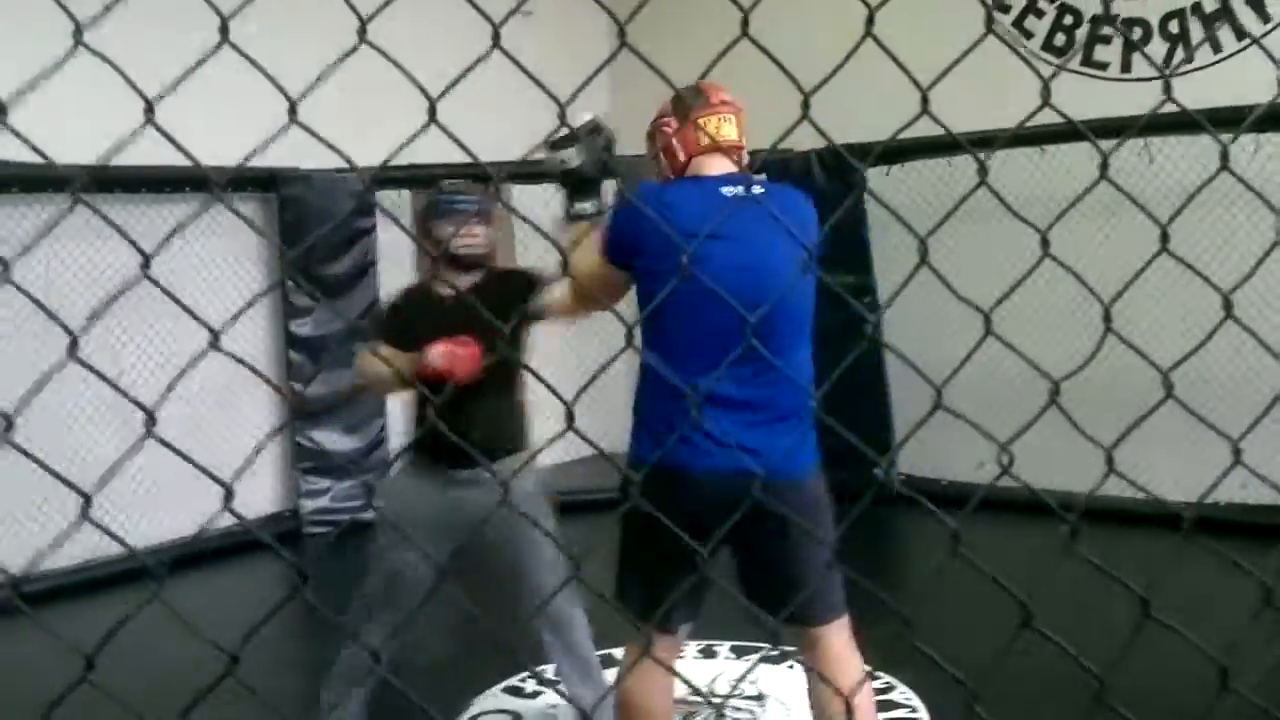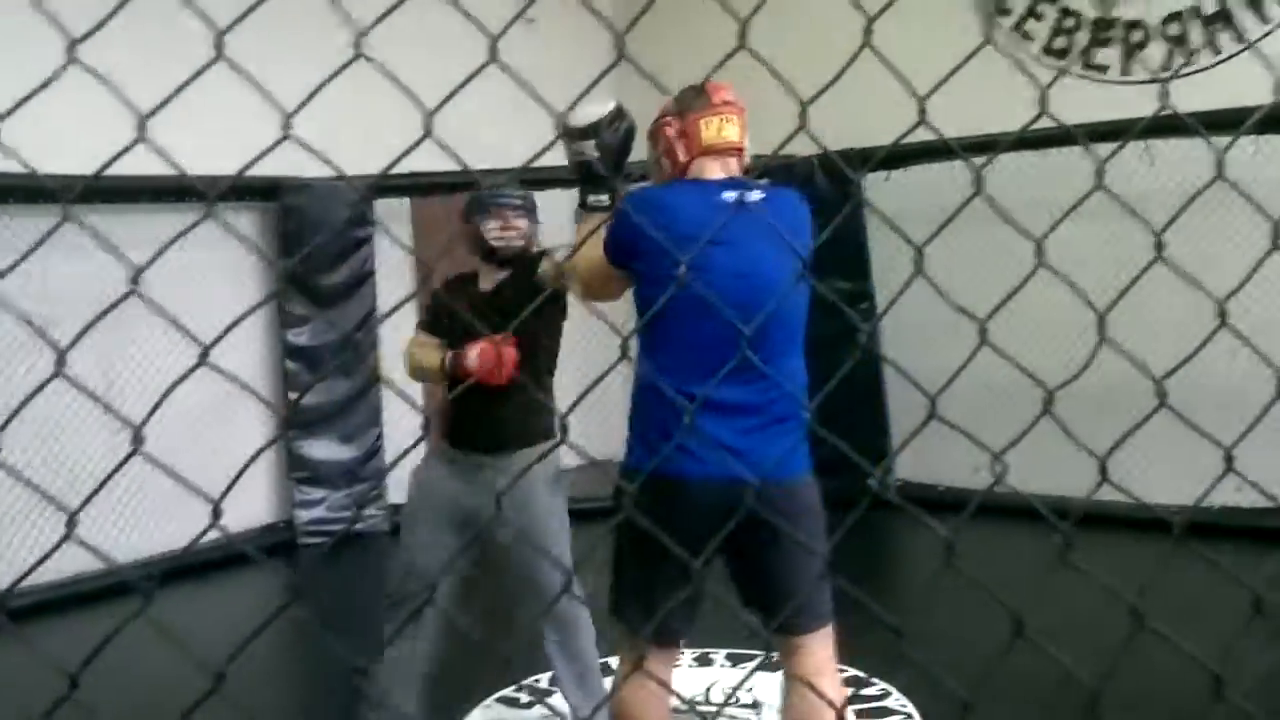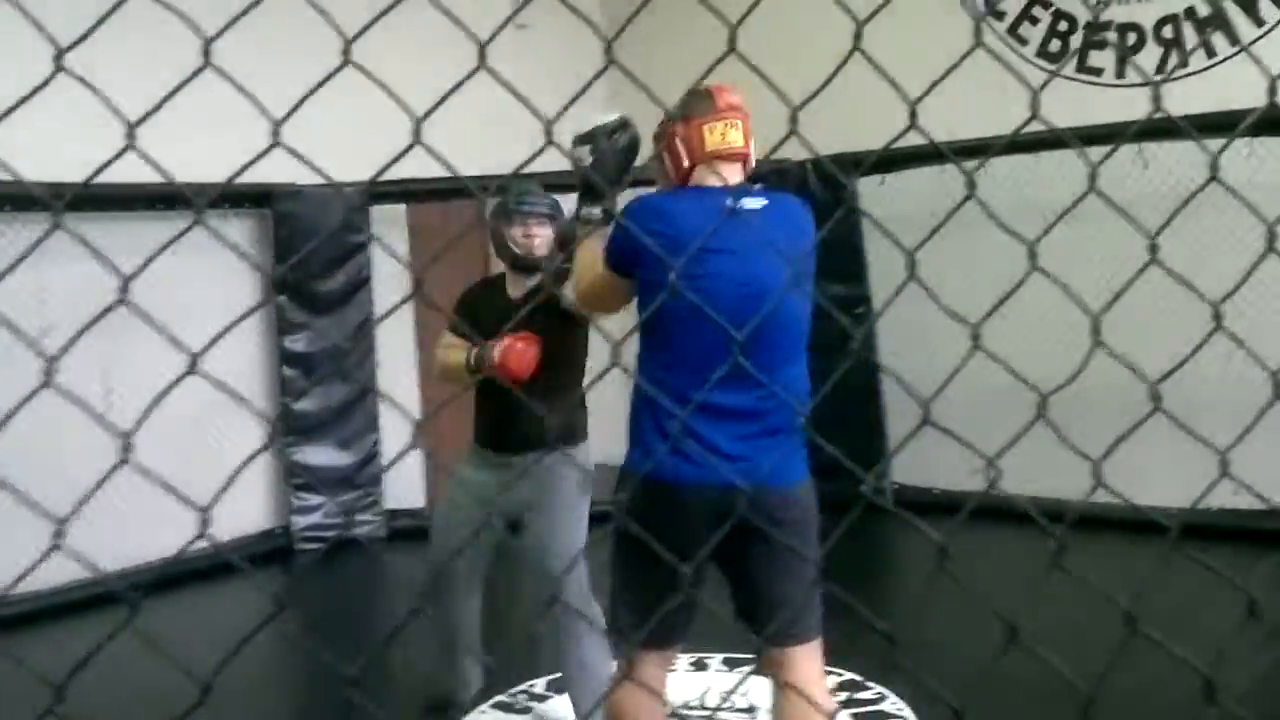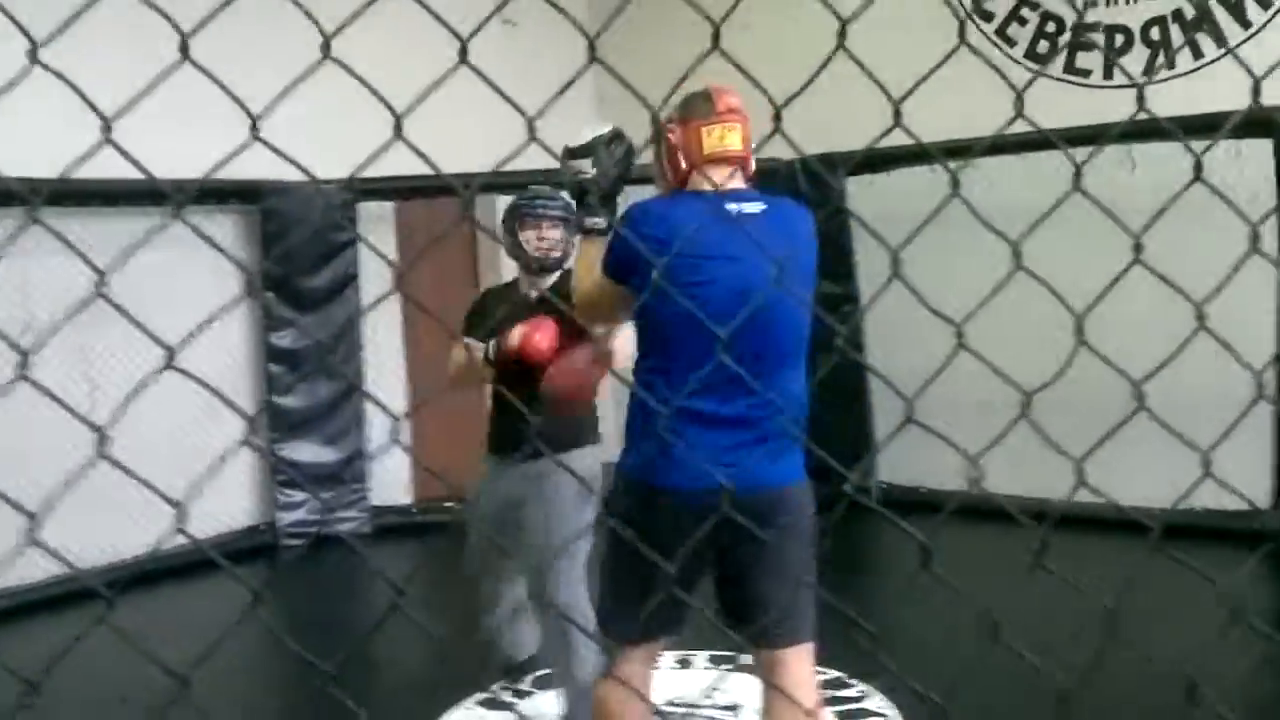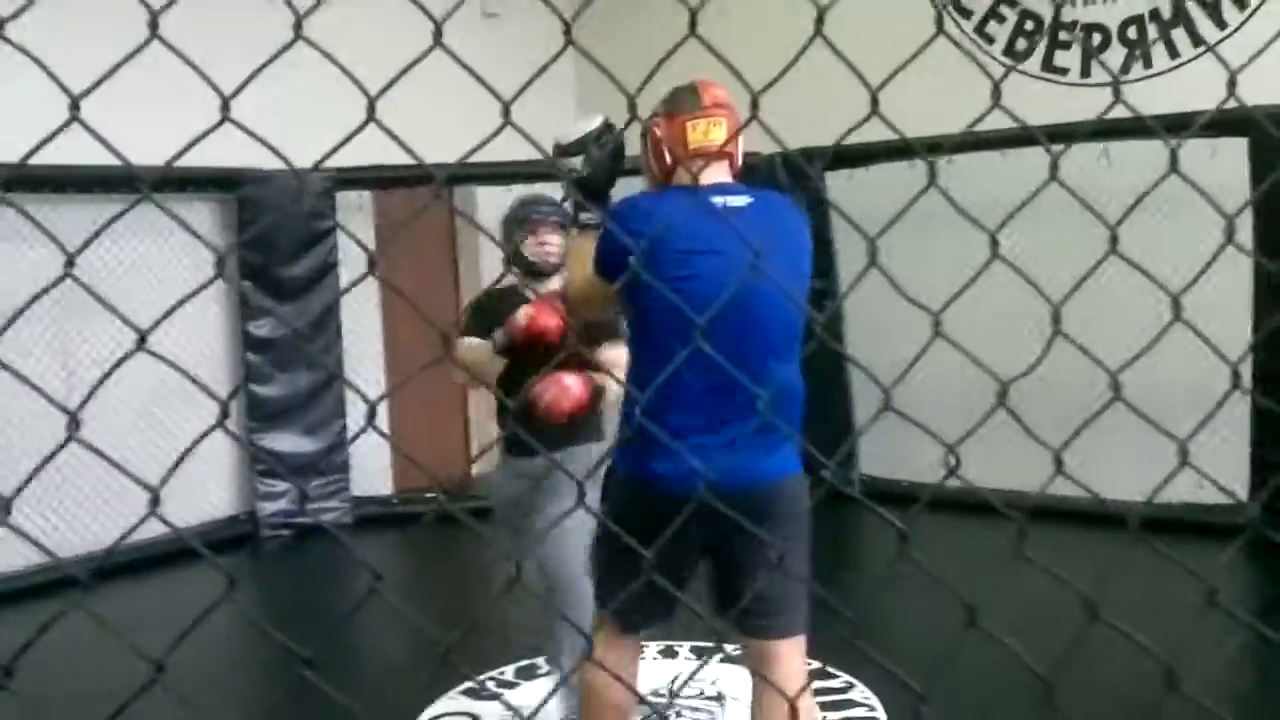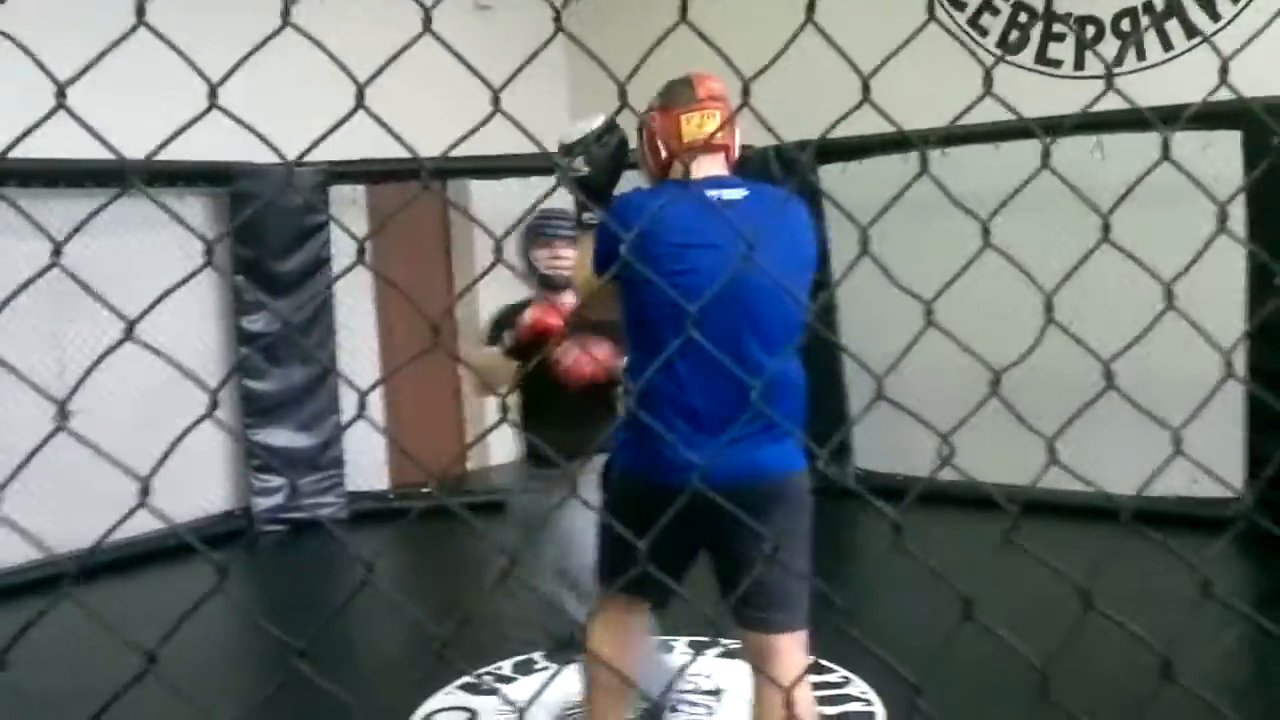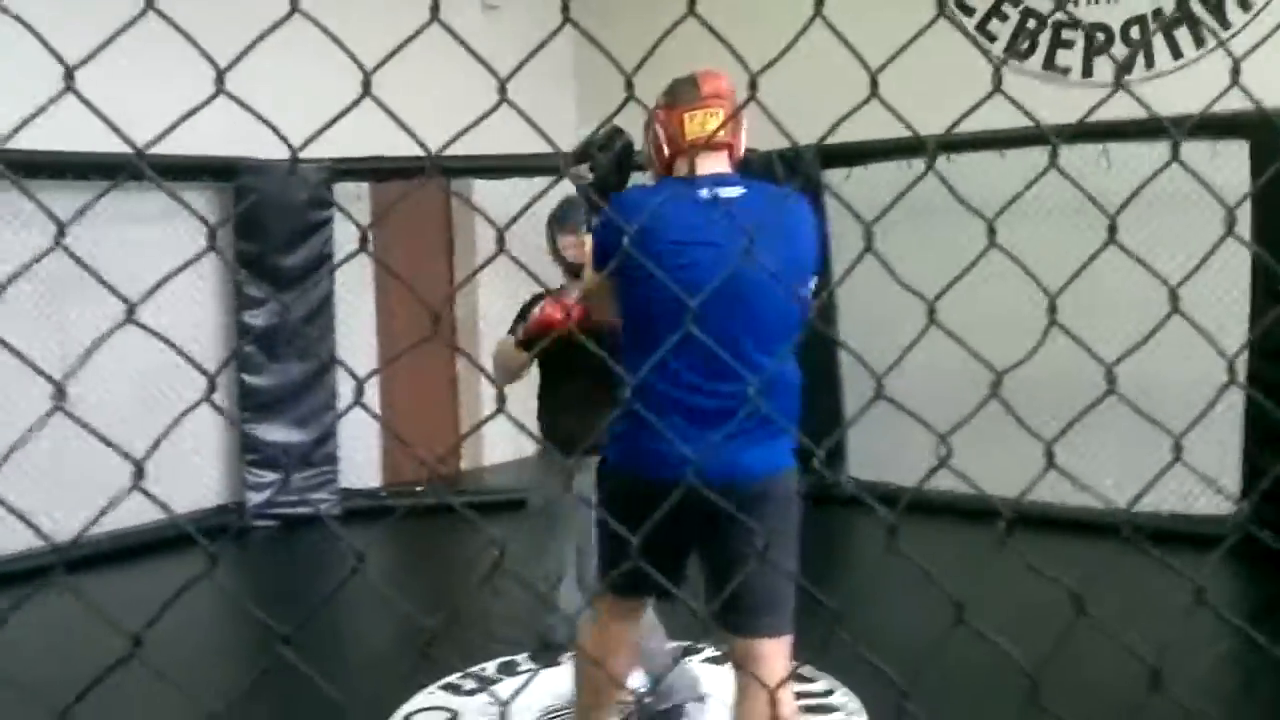
dt=0.1s
person 1, frame 1
left shoulder: (651, 207)
right shoulder: (796, 208)
left elbow: (587, 294)
left wrist: (587, 201)
left hip: (677, 466)
right hip: (784, 466)
left knee: (654, 644)
right knee: (828, 639)
person 1, frame 2
left shoulder: (651, 212)
right shoulder: (793, 211)
left elbow: (588, 284)
left wrist: (598, 188)
left hip: (672, 474)
right hip: (777, 472)
left knee: (648, 655)
right knee: (809, 649)
person 1, frame 3
left shoulder: (654, 218)
right shoulder: (795, 220)
left elbow: (589, 296)
left wrist: (597, 200)
left hip: (671, 478)
right hip: (776, 478)
left knee: (644, 658)
right knee: (797, 663)
person 1, frame 4
left shoulder: (651, 224)
right shoulder: (797, 226)
left elbow: (590, 308)
left wrist: (595, 210)
left hip: (664, 481)
right hip: (773, 481)
left knee: (630, 655)
right knee: (789, 664)
person 1, frame 5
left shoulder: (638, 219)
right shoulder: (789, 221)
left elbow: (582, 301)
left wrist: (591, 203)
left hip: (657, 471)
right hip: (768, 475)
left knee: (616, 636)
right knee: (780, 659)
person 1, frame 6
left shoulder: (636, 215)
right shoulder: (792, 214)
left elbow: (589, 299)
left wrist: (594, 202)
left hip: (656, 463)
right hip: (770, 468)
left knee: (619, 606)
right knee: (780, 652)
person 1, frame 7
left shoulder: (630, 212)
right shoulder: (793, 214)
left hip: (642, 459)
right hip: (753, 465)
left knee: (616, 602)
right knee: (765, 656)
person 2, frame 1
left shoulder: (511, 287)
right shoulder: (410, 303)
right elbow: (369, 373)
right wrist: (419, 365)
left hip: (502, 473)
right hip: (424, 476)
left knee: (549, 592)
right knee: (382, 603)
person 2, frame 2
left shoulder: (540, 278)
right shoulder: (451, 293)
right elbow: (416, 360)
right wrist: (457, 362)
left hip: (524, 467)
right hip: (451, 463)
left knee: (555, 592)
right knee: (416, 586)
person 2, frame 3
left shoulder: (570, 287)
right shoulder: (478, 297)
right elbow: (443, 362)
right wrist: (483, 358)
left hip: (553, 462)
right hip: (484, 461)
left knee: (564, 587)
right knee: (455, 572)
person 2, frame 4
right shoulder: (492, 304)
left elbow: (619, 348)
right elbow: (458, 370)
right wrist: (501, 349)
left hip: (565, 463)
right hip: (502, 464)
left knee: (557, 586)
right knee: (493, 572)
right ankle: (519, 649)
person 2, frame 5
right shoulder: (493, 304)
left elbow: (620, 377)
right elbow: (474, 370)
left wrist: (585, 386)
right wrist: (515, 336)
left hip: (574, 456)
right hip: (518, 459)
left knee: (560, 565)
right knee: (534, 561)
right ankle: (576, 634)
person 2, frame 6
left shoulder: (607, 314)
right shoulder: (515, 318)
right elbow: (489, 381)
left wrist: (607, 363)
right wrist: (522, 340)
left hip: (594, 466)
right hip: (541, 471)
left knee: (576, 566)
right knee: (535, 565)
right ankle: (592, 626)
person 2, frame 7
right shoulder: (540, 308)
right elbow: (504, 369)
right wrist: (536, 331)
right hip: (562, 459)
left knee: (599, 568)
right knee: (571, 558)
right ankle: (566, 629)
